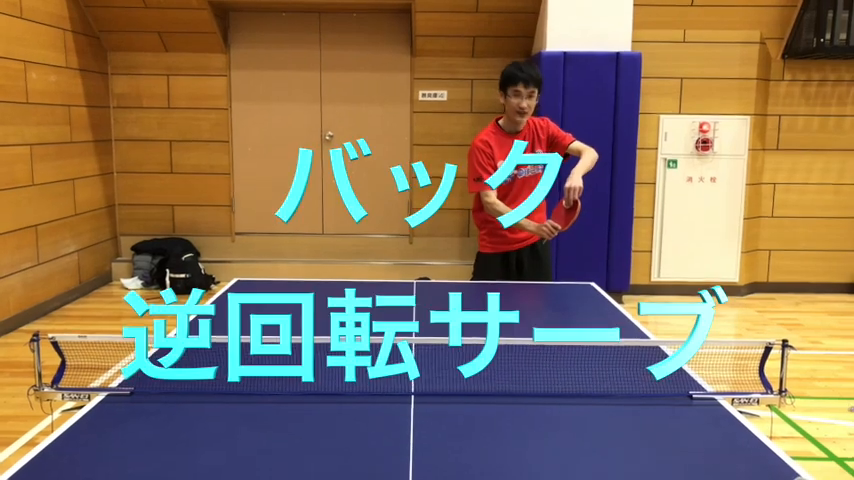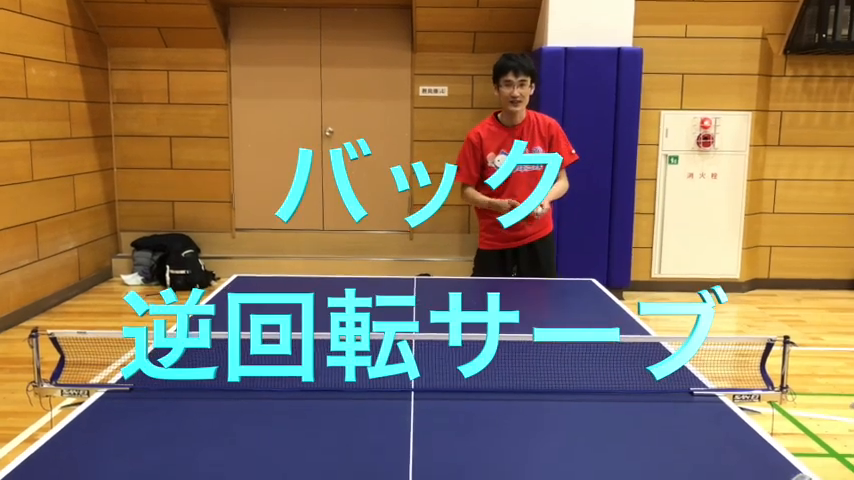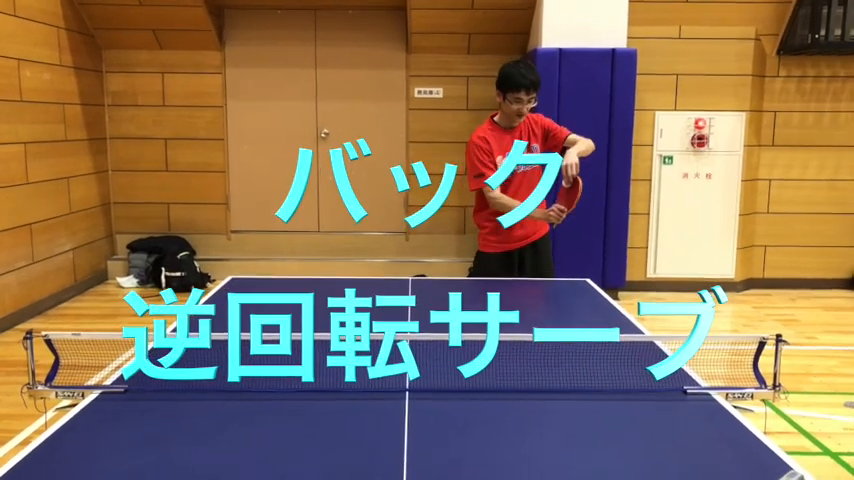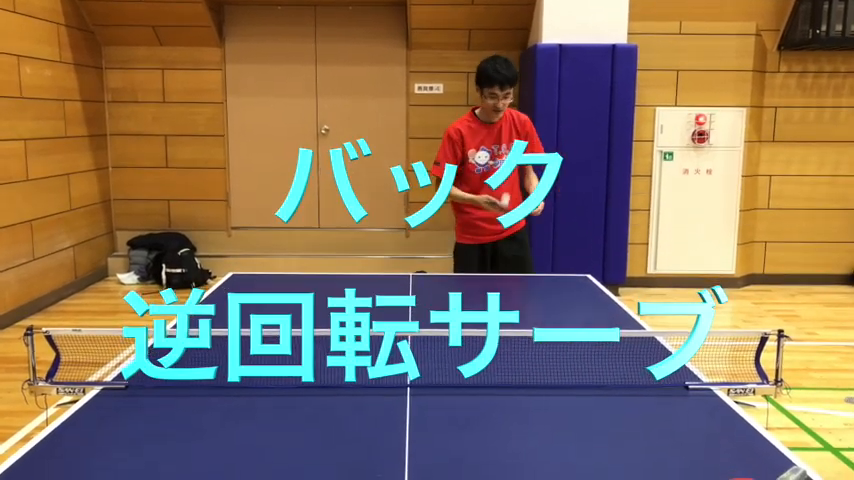
dt=1s
person 1, frame 1
left shoulder: (543, 129)
right shoulder: (484, 144)
left elbow: (590, 153)
right elbow: (489, 202)
left wrist: (576, 174)
right wrist: (532, 227)
left hip: (536, 242)
right hip: (495, 245)
person 1, frame 2
left shoulder: (548, 128)
right shoulder: (479, 136)
left elbow: (562, 180)
right elbow: (467, 189)
left wrist: (547, 198)
right wrist: (498, 205)
left hip: (538, 236)
right hip: (494, 239)
person 1, frame 3
left shoulder: (538, 125)
right shoulder: (481, 140)
left elbow: (587, 144)
right elbow: (494, 198)
left wrist: (572, 151)
right wrist: (540, 214)
left hip: (536, 237)
right hip: (496, 242)
person 1, frame 4
left shoulder: (522, 124)
right shoulder: (458, 132)
left elbow: (528, 171)
right wrist: (477, 200)
left hip: (513, 231)
right hip: (471, 235)
